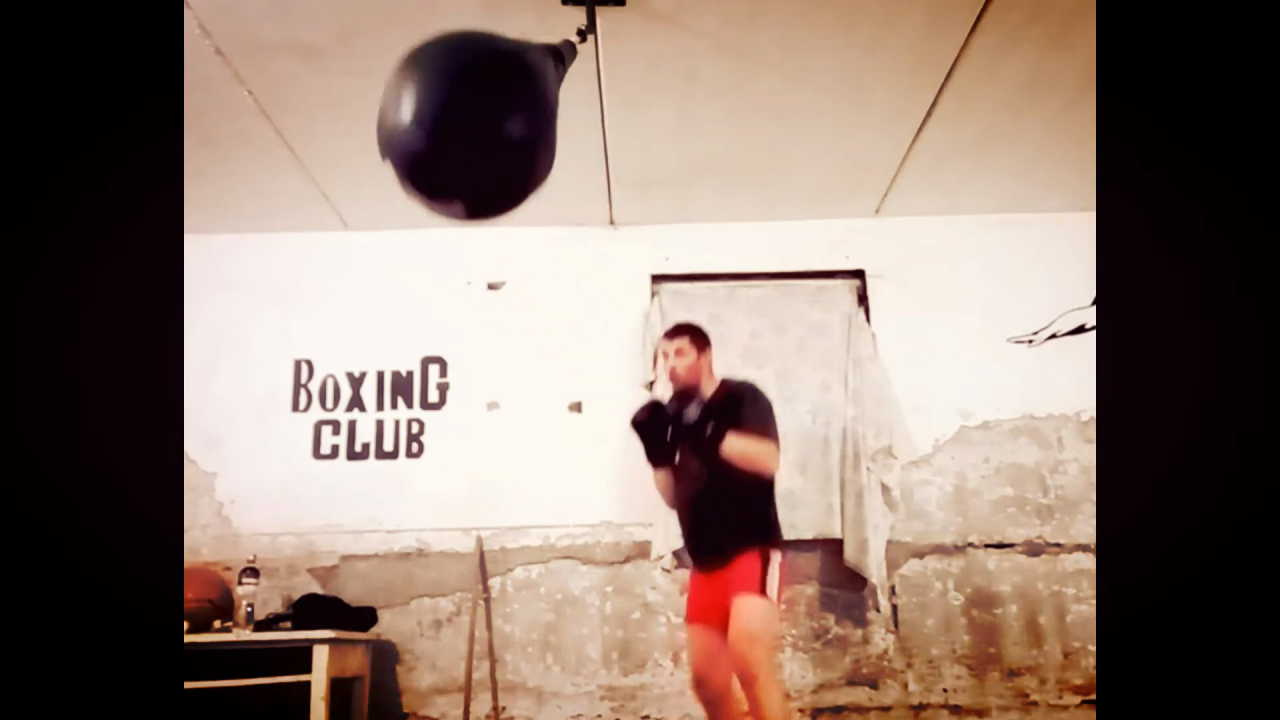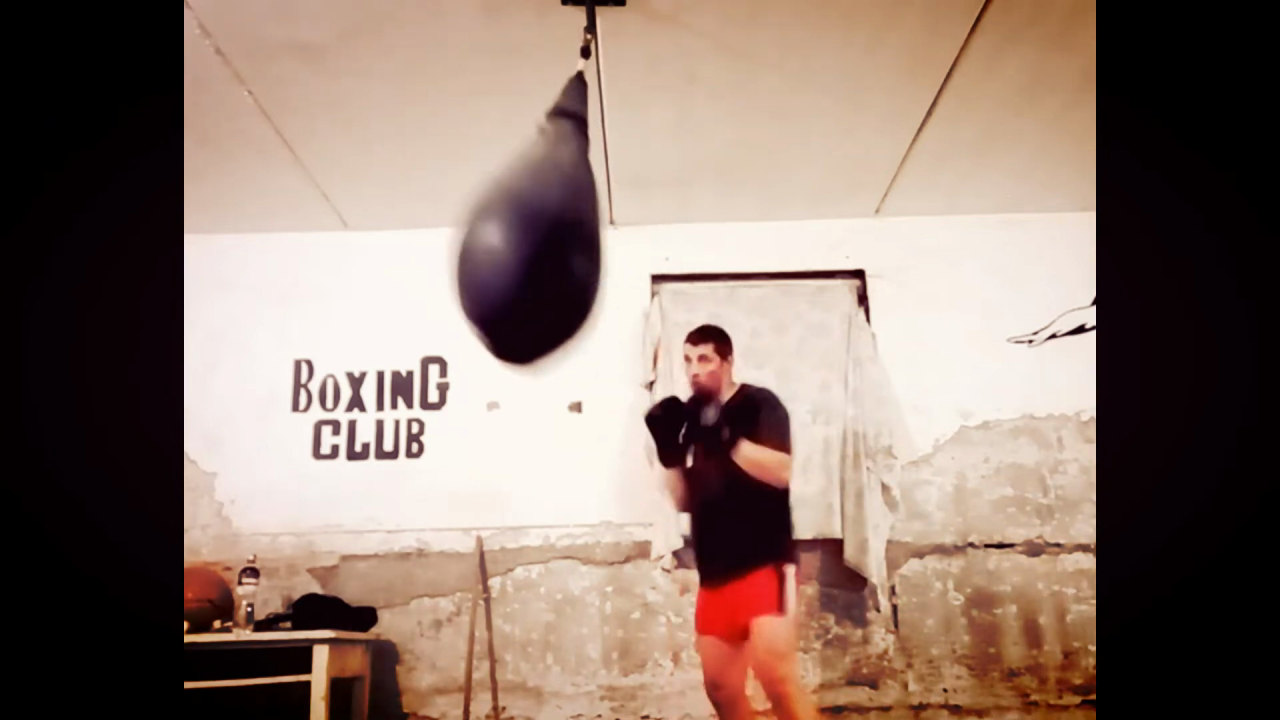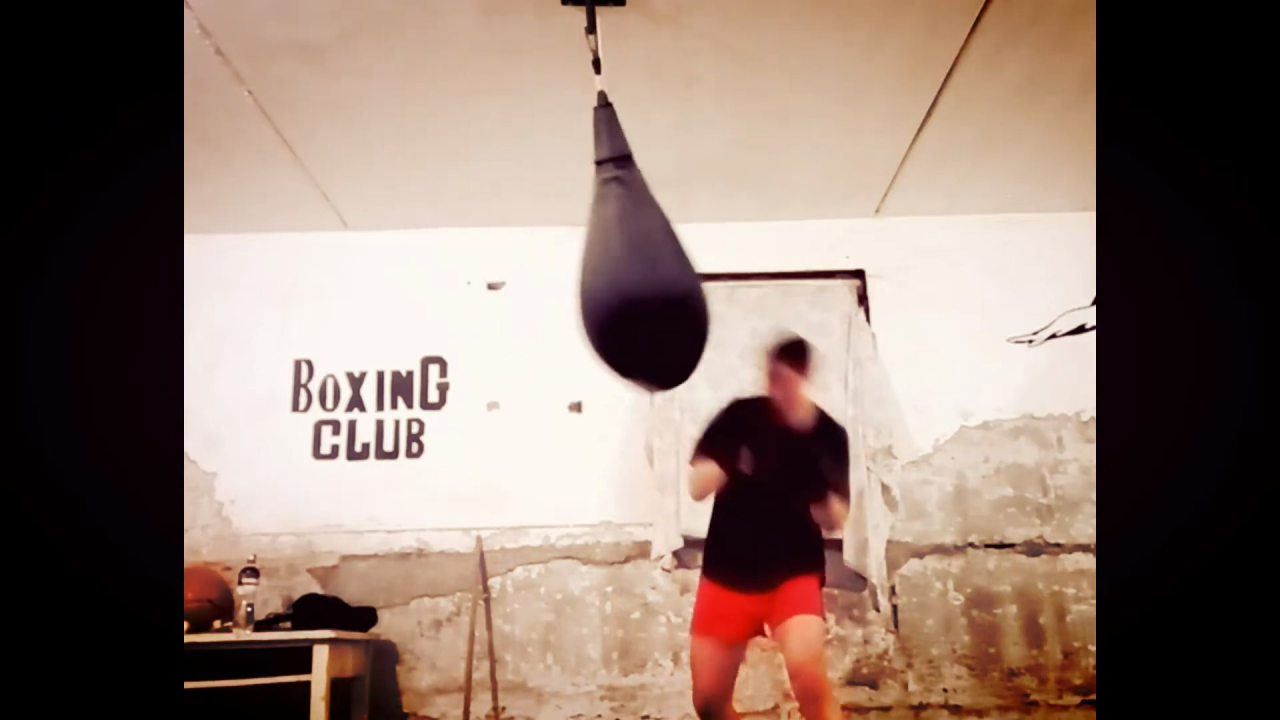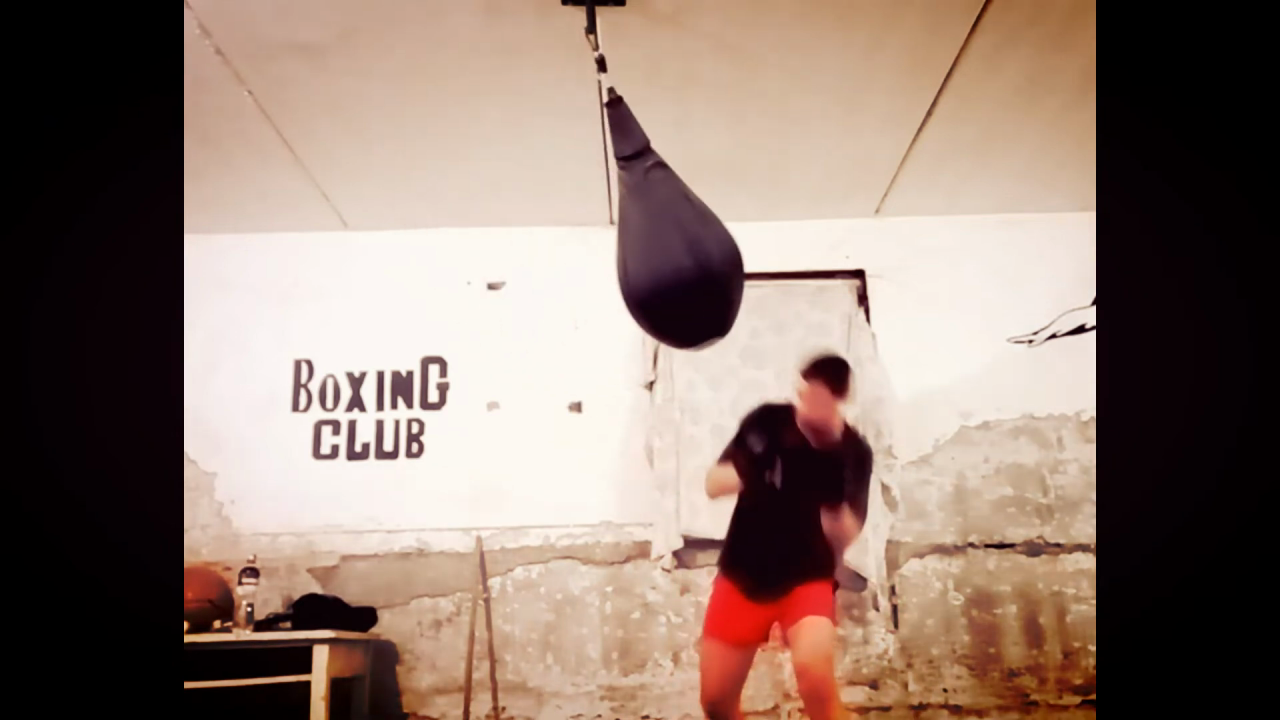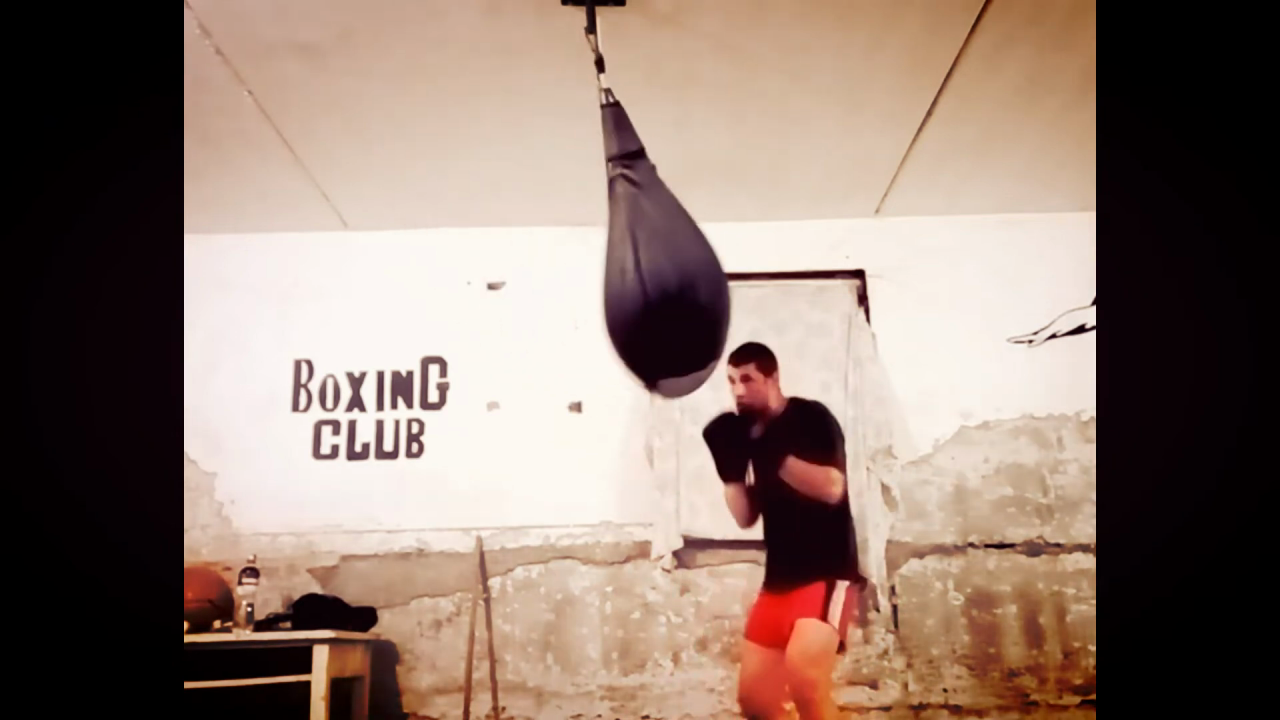
dt=0.3s
person 1, frame 1
left shoulder: (742, 397)
right shoulder: (678, 421)
left elbow: (767, 461)
right elbow: (674, 498)
left wrist: (709, 431)
right wrist: (655, 449)
left hip: (753, 549)
right hip: (708, 561)
left knee: (750, 660)
right knee: (707, 681)
person 1, frame 2
left shoulder: (759, 405)
right shoulder: (694, 426)
left elbow: (780, 473)
right elbow: (683, 500)
left wrist: (726, 437)
right wrist: (667, 444)
left hip: (766, 563)
right hip: (716, 573)
left knee: (776, 674)
right knee: (720, 686)
person 1, frame 3
left shoulder: (830, 438)
right shoulder: (740, 416)
left elbow: (835, 520)
right elbow: (695, 485)
left wrist: (817, 488)
right wrist: (725, 458)
left hip: (791, 575)
right hip: (726, 575)
left knee: (807, 677)
person 1, frame 4
left shoulder: (854, 455)
right shoulder: (767, 421)
left elbow: (844, 538)
right elbow: (713, 485)
left wrist: (831, 497)
right wrist: (747, 467)
left hip: (806, 580)
right hip: (741, 578)
left knee: (814, 674)
person 1, frame 5
left shoulder: (811, 418)
right shoulder: (747, 435)
left elbow: (832, 488)
right elbow: (744, 516)
left wrist: (774, 456)
right wrist: (728, 469)
left hip: (827, 575)
right hip: (779, 580)
left knee: (804, 676)
